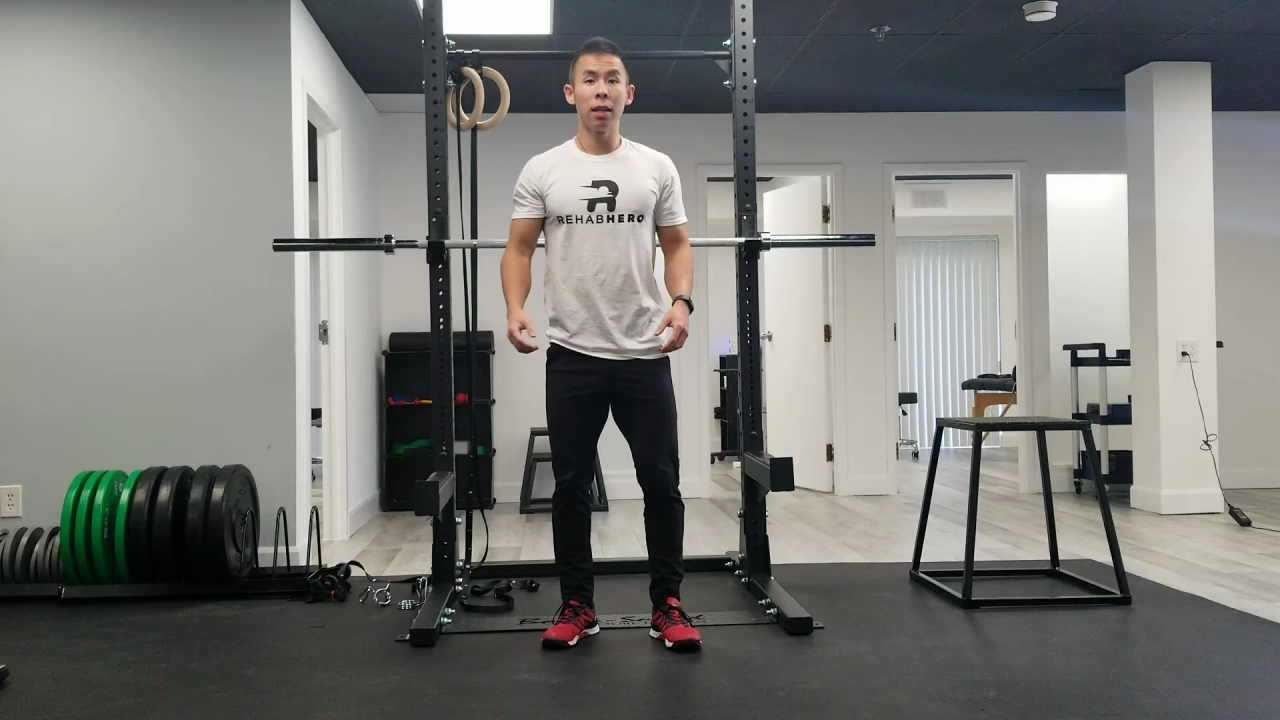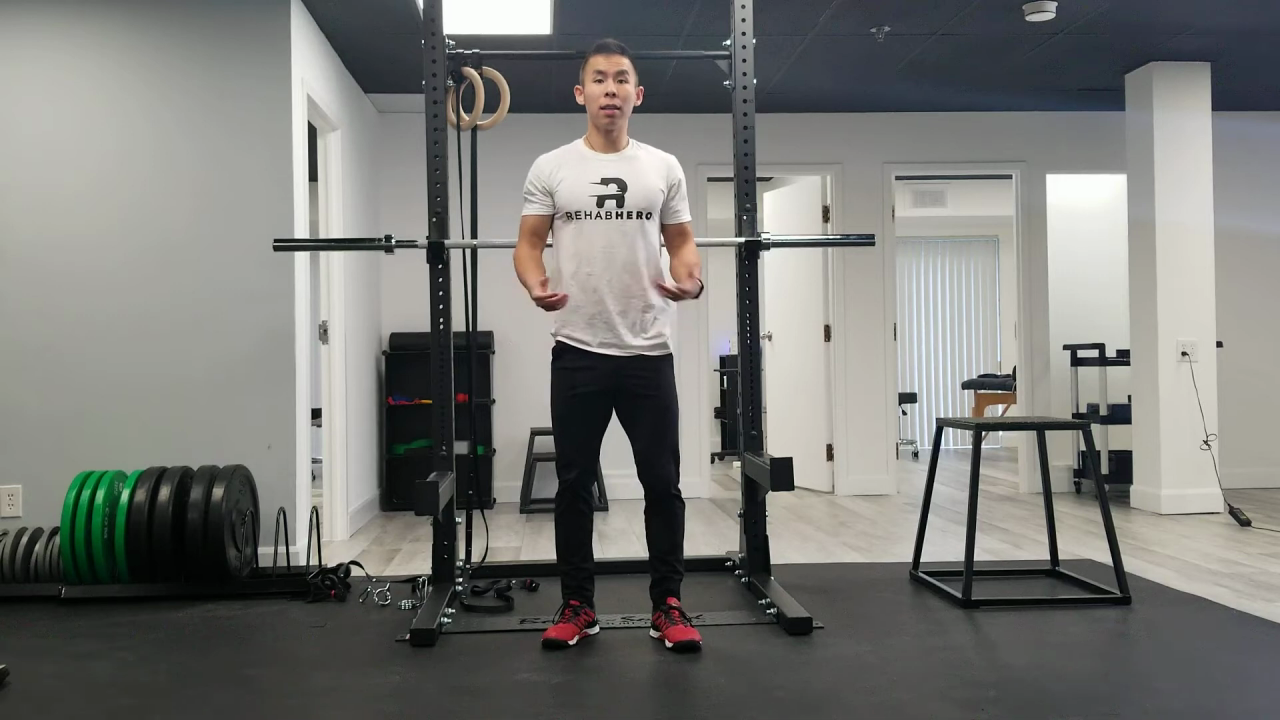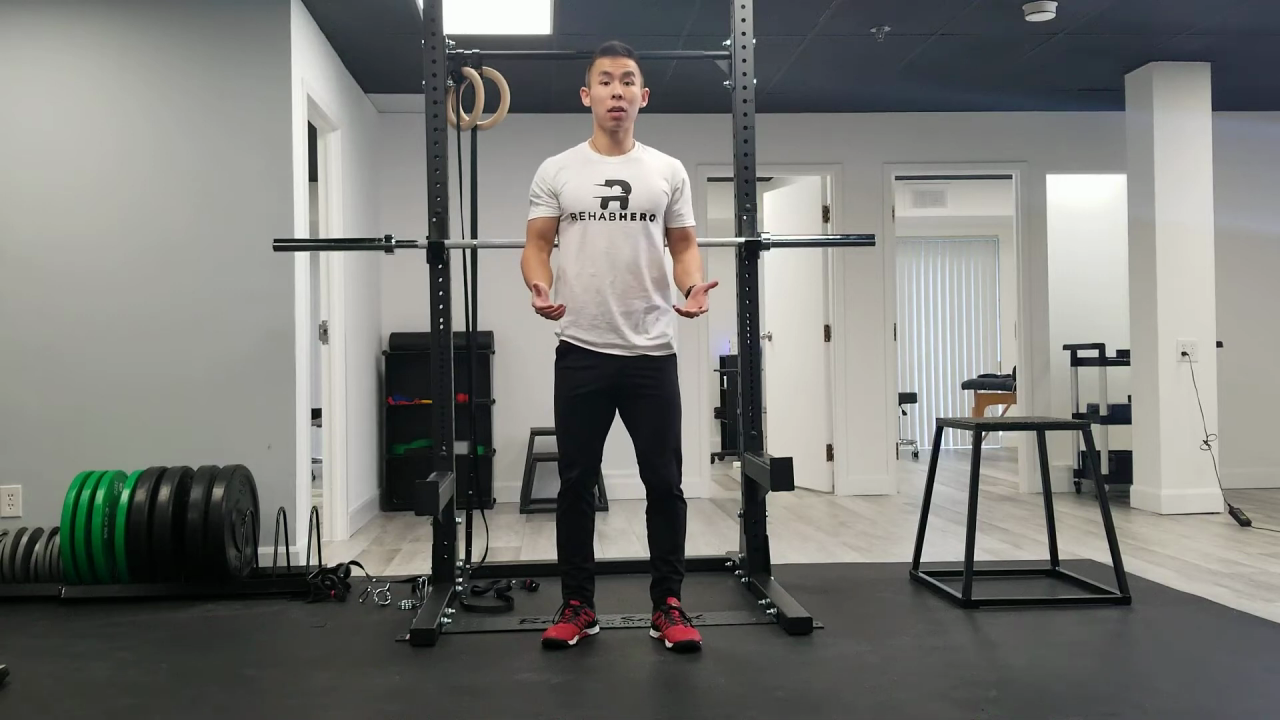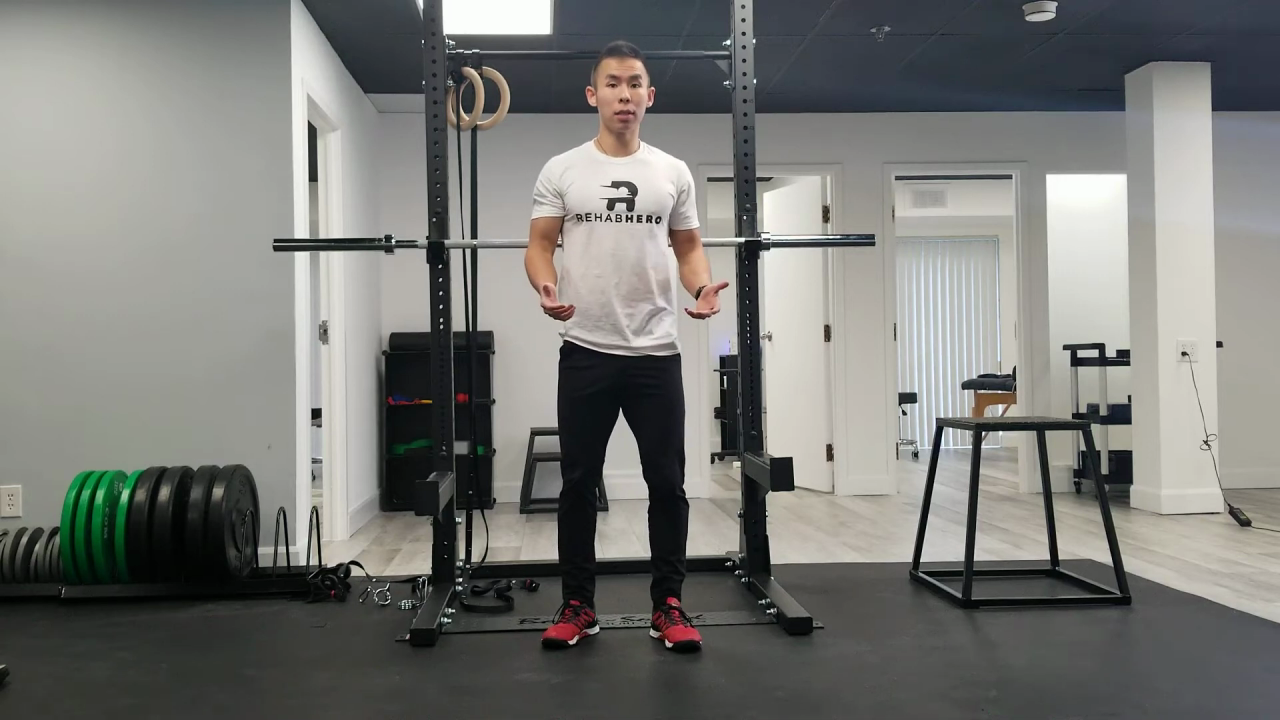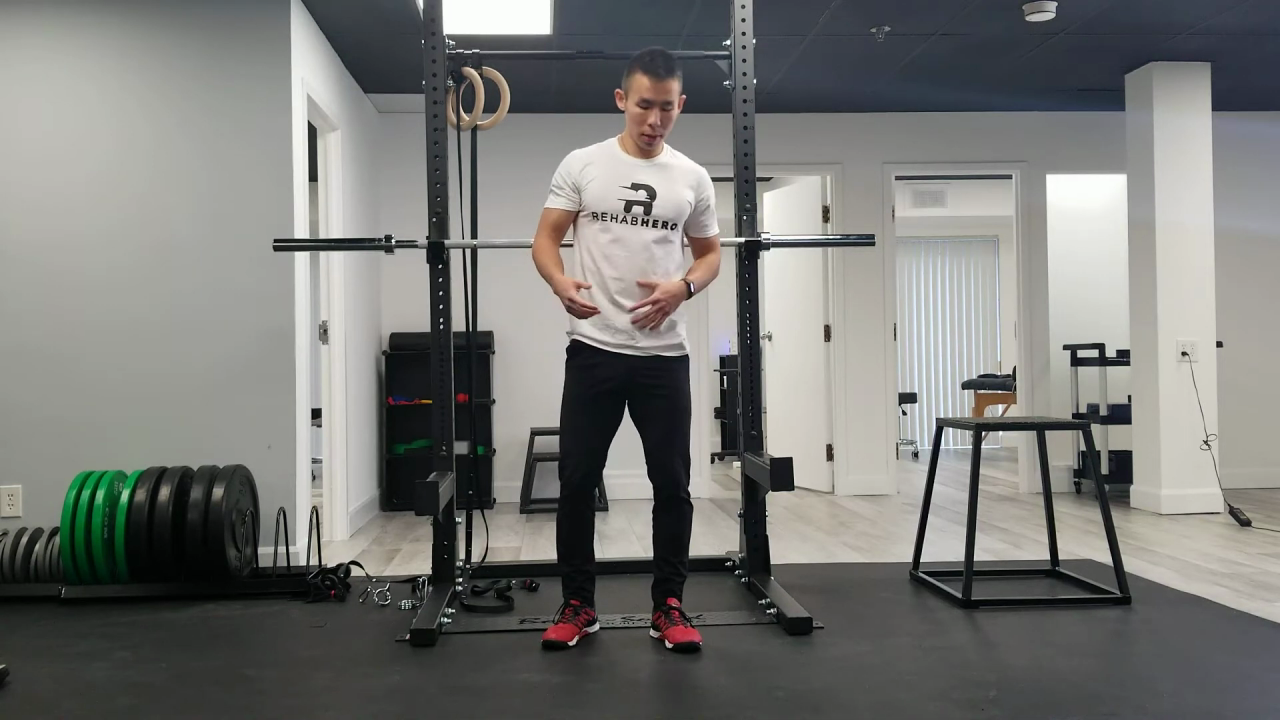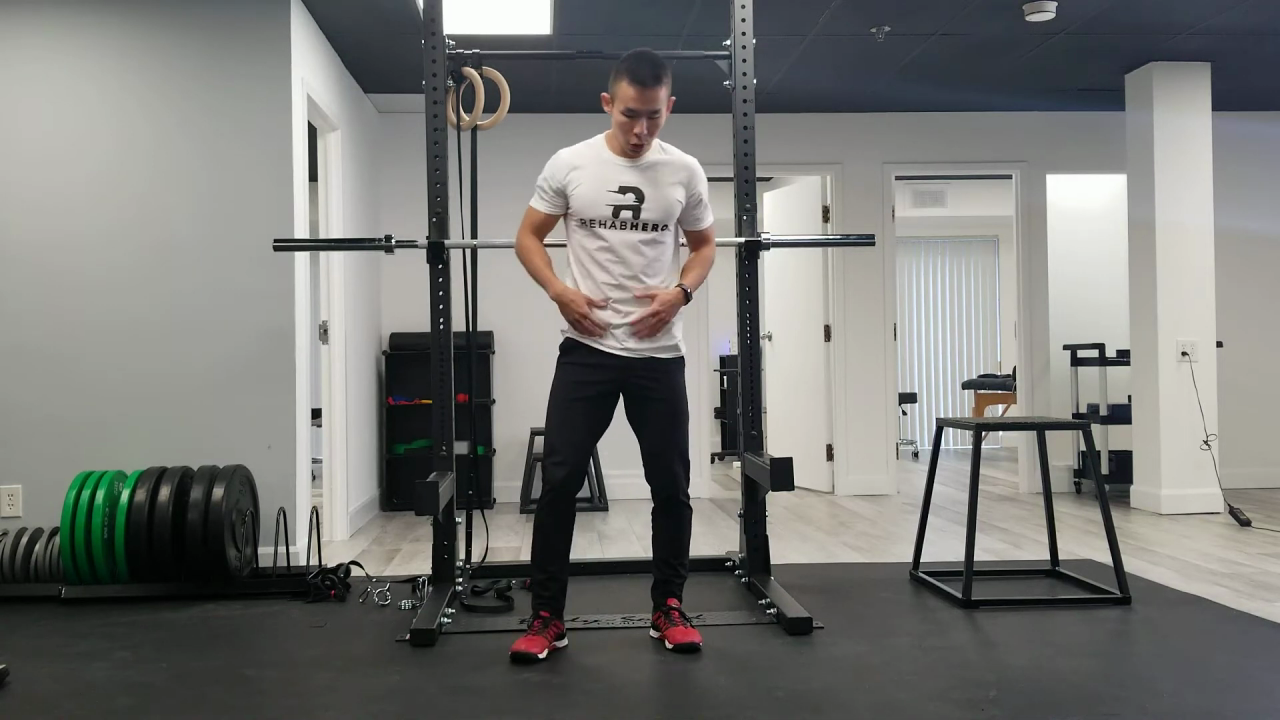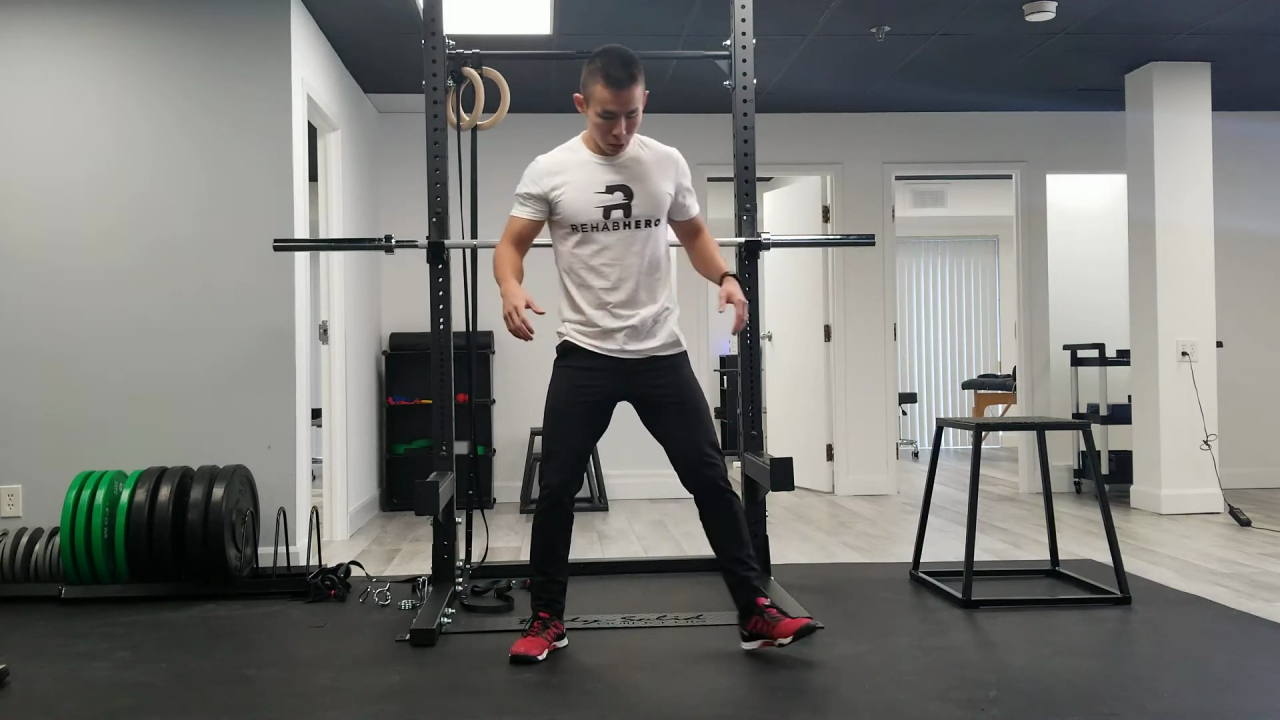
dt=0.4s
person 1, frame 1
left shoulder: (657, 168)
right shoulder: (542, 170)
left elbow: (676, 245)
right elbow: (519, 248)
left wrist: (681, 302)
right wrist: (515, 308)
left hip: (643, 355)
right hip: (572, 356)
left knee: (661, 483)
right knee: (571, 485)
left ankle: (668, 606)
right ankle: (576, 606)
person 1, frame 2
left shoulder: (664, 168)
right shoulder: (551, 168)
left elbow: (680, 241)
right elbow: (530, 242)
left wrist: (690, 277)
right wrist: (535, 285)
left hip: (649, 352)
right hip: (578, 353)
left knee: (662, 482)
right knee: (575, 484)
left ankle: (668, 605)
right ankle: (577, 607)
person 1, frame 3
left shoulder: (668, 171)
right shoulder: (556, 171)
left elbow: (683, 245)
right elbow: (536, 243)
left wrist: (692, 285)
right wrist: (538, 285)
left hip: (651, 352)
right hip: (580, 351)
left knee: (664, 482)
right knee: (576, 484)
left ankle: (668, 606)
right ankle: (577, 606)
person 1, frame 4
left shoulder: (673, 172)
right shoulder: (561, 170)
left elbow: (688, 247)
right elbow: (539, 244)
left wrist: (704, 285)
right wrist: (544, 286)
left hip: (655, 353)
right hip: (585, 352)
left knee: (667, 482)
right knee: (578, 483)
left ankle: (668, 606)
right ankle: (577, 606)
person 1, frame 5
left shoulder: (693, 178)
right shoulder: (581, 164)
left elbow: (709, 252)
right elbow: (545, 237)
left wrist: (683, 288)
right wrist: (558, 280)
left hip: (663, 353)
right hip: (593, 350)
left knee: (671, 483)
right knee: (577, 479)
left ankle: (668, 606)
right ankle: (578, 604)
person 1, frame 6
left shoulder: (685, 171)
right shoulder: (568, 164)
left elbow: (703, 244)
right elbow: (529, 236)
left wrist: (678, 293)
right wrist: (561, 292)
left hip: (659, 355)
right hip: (588, 349)
left knee: (670, 484)
right knee: (560, 480)
left ankle: (668, 607)
right ankle: (546, 616)
person 1, frame 7
left shoulder: (666, 162)
right shoulder: (549, 170)
left elbow: (693, 234)
right elbow: (510, 244)
left wrist: (725, 277)
right wrist: (511, 289)
left hip: (660, 352)
right hip: (585, 353)
left knee: (710, 478)
right knee: (556, 488)
left ankle: (755, 613)
right ankle: (546, 620)
